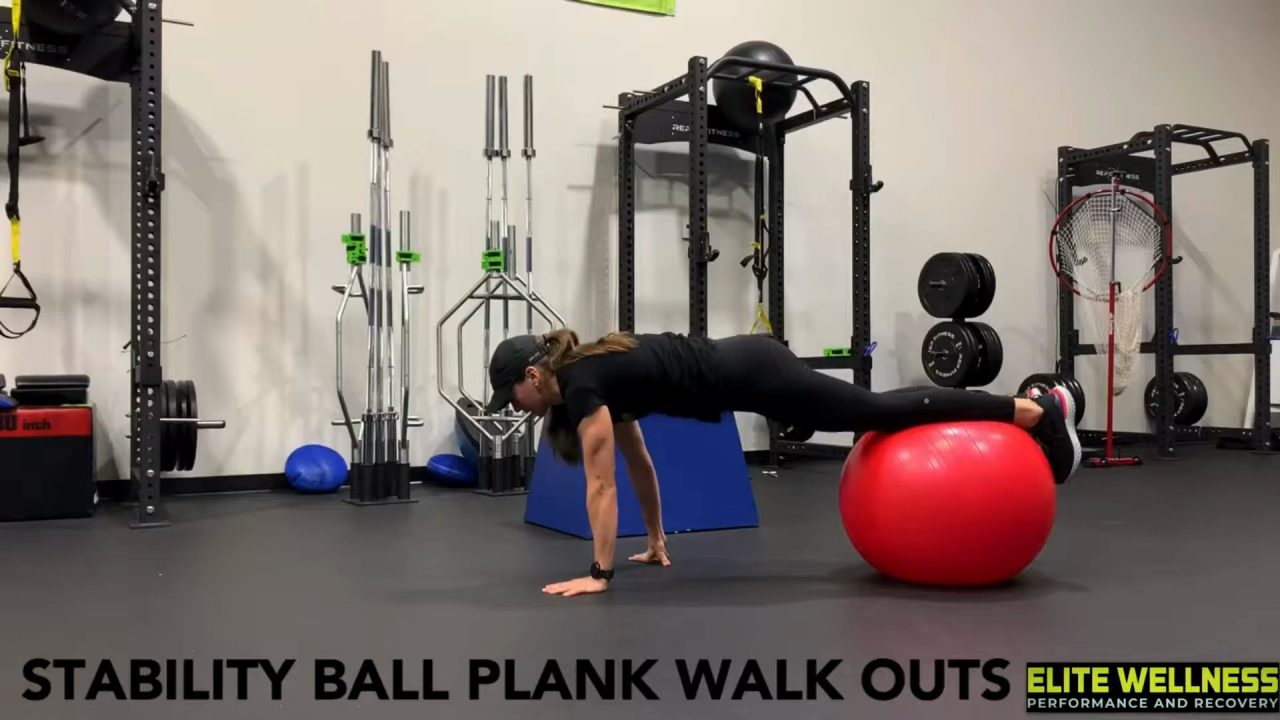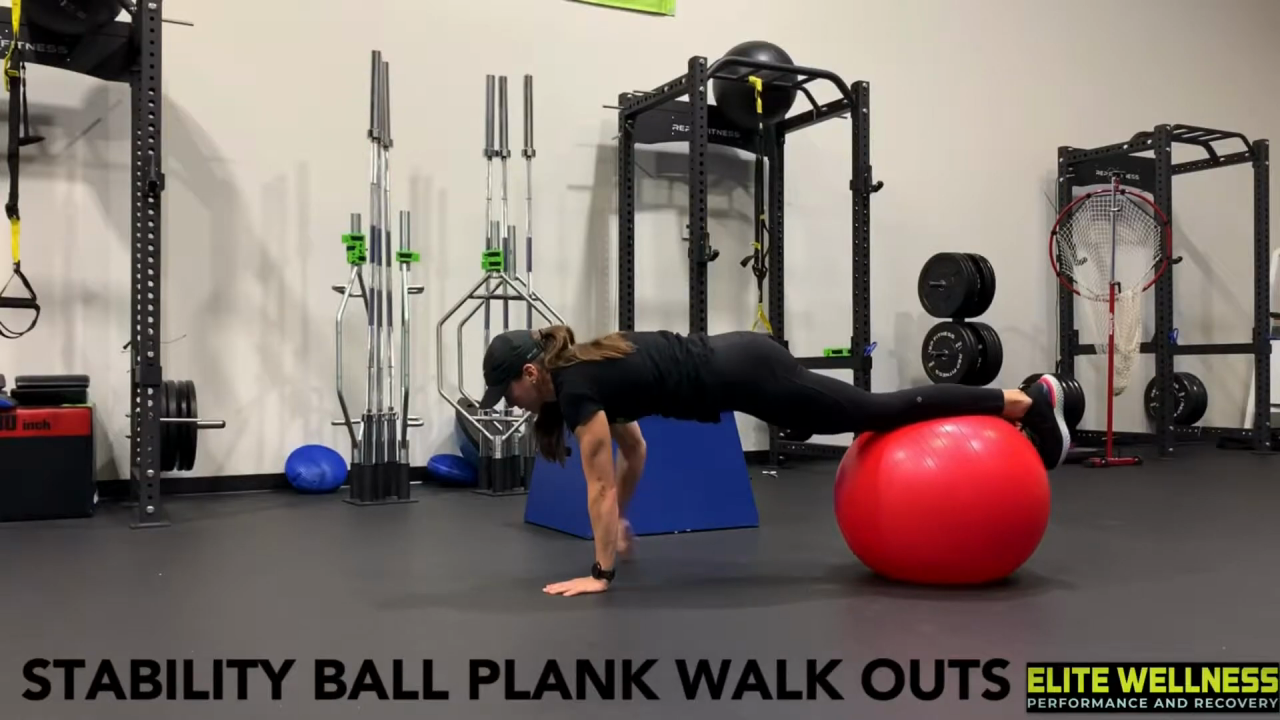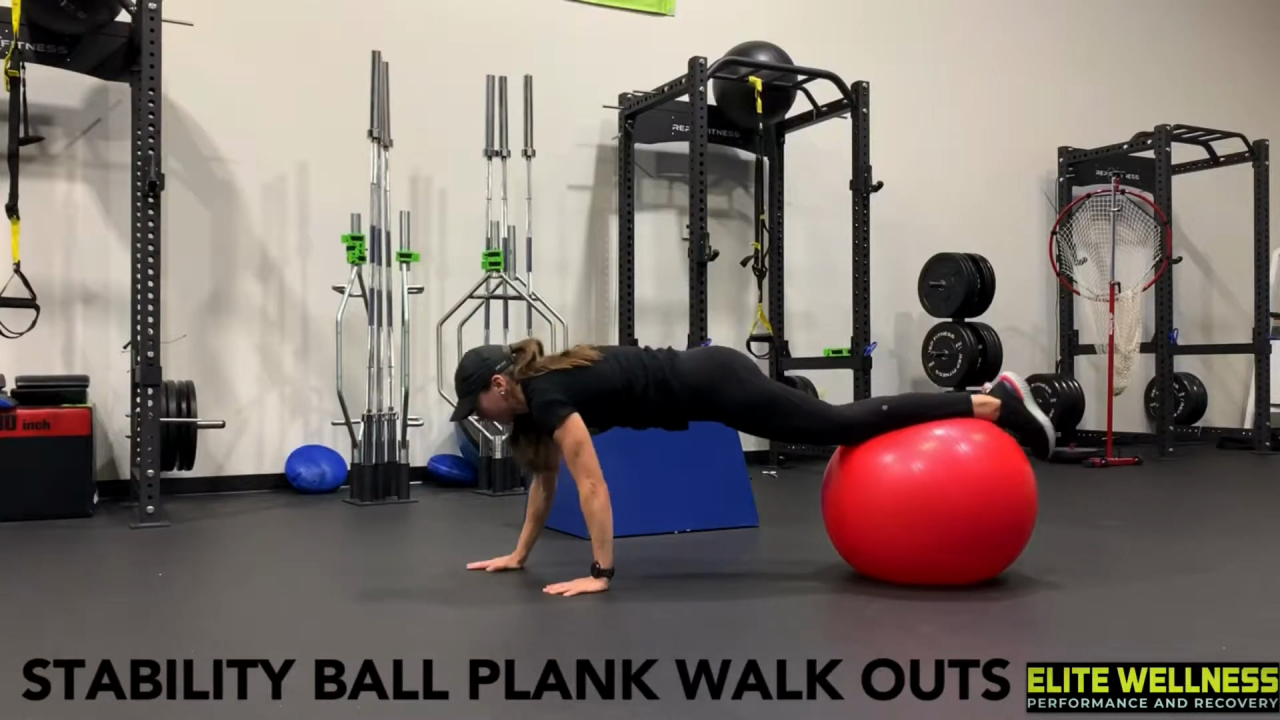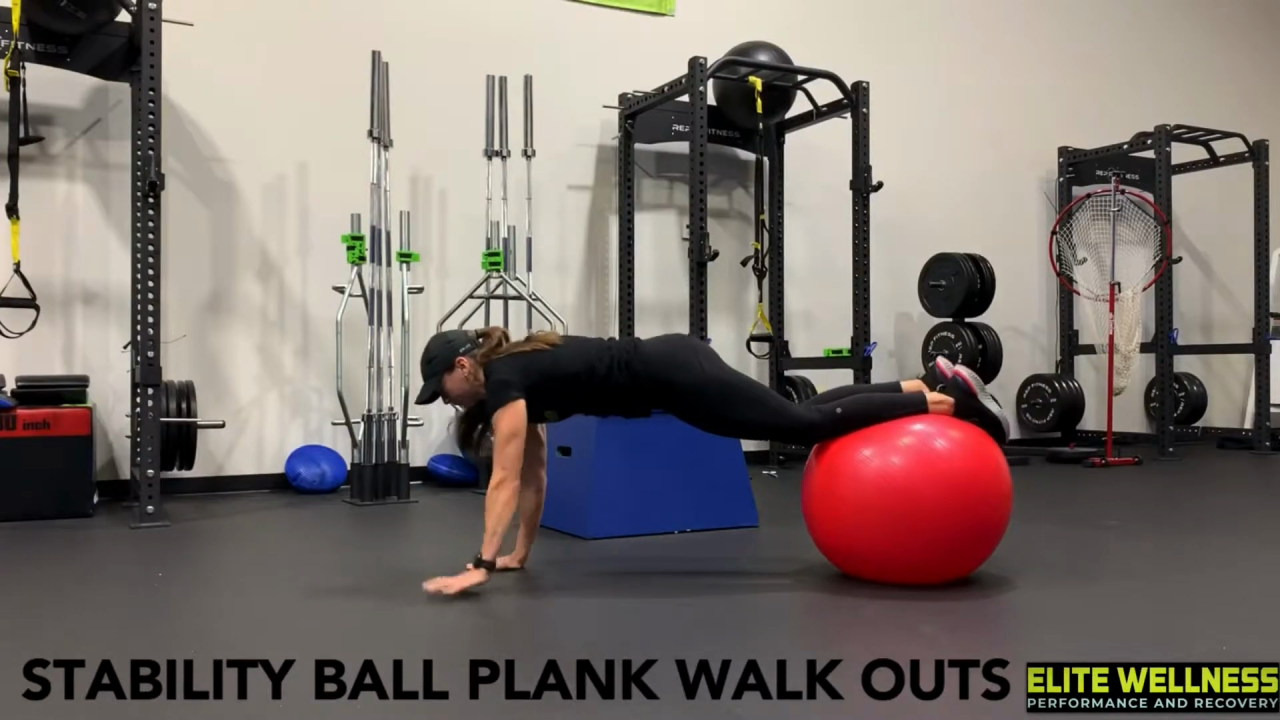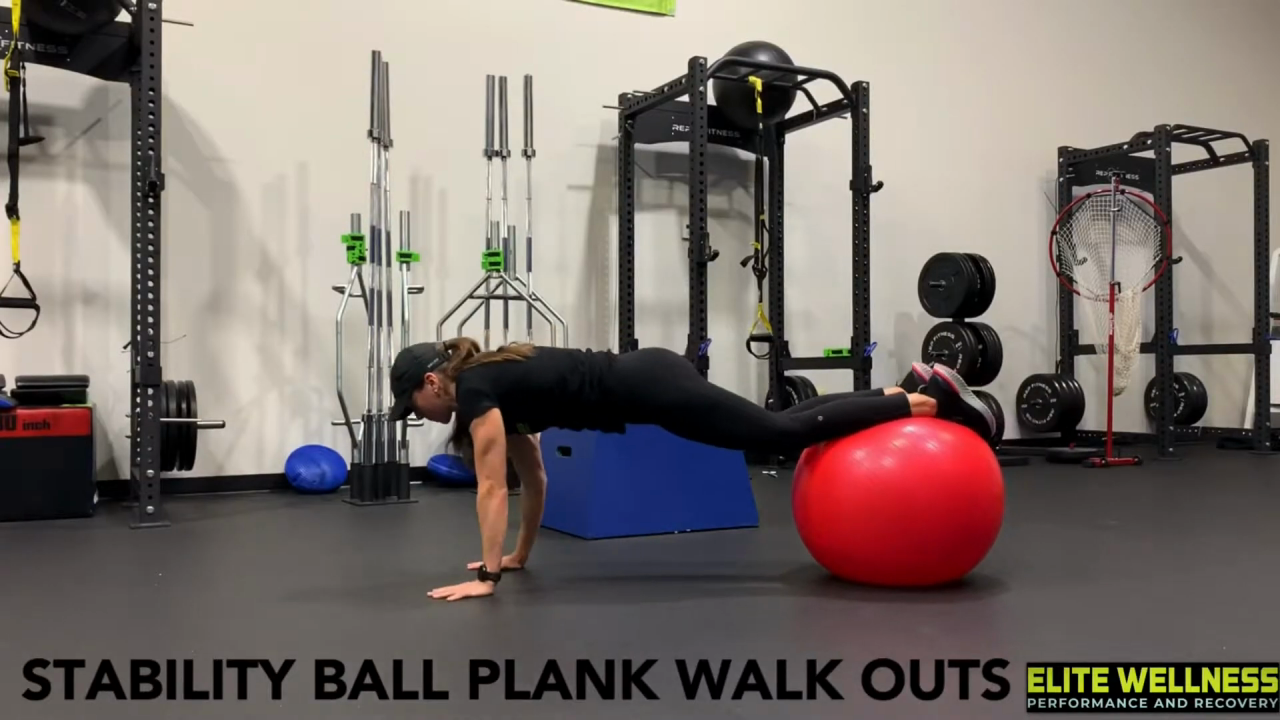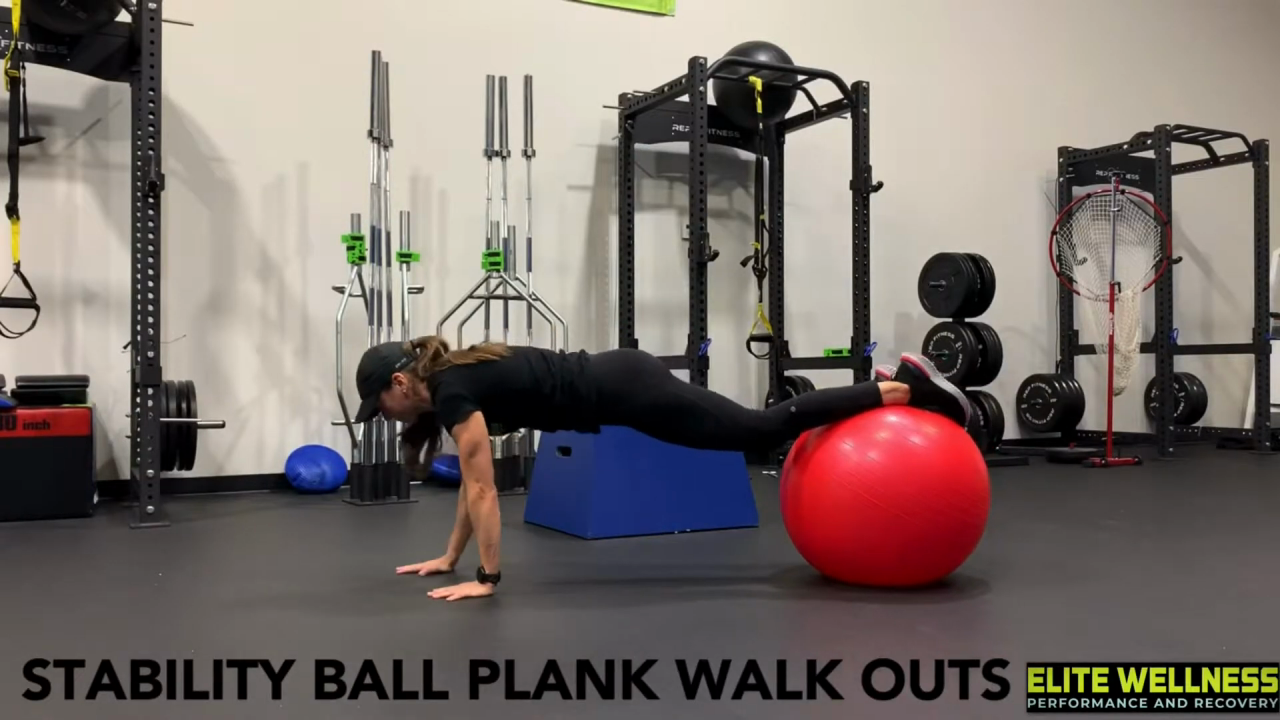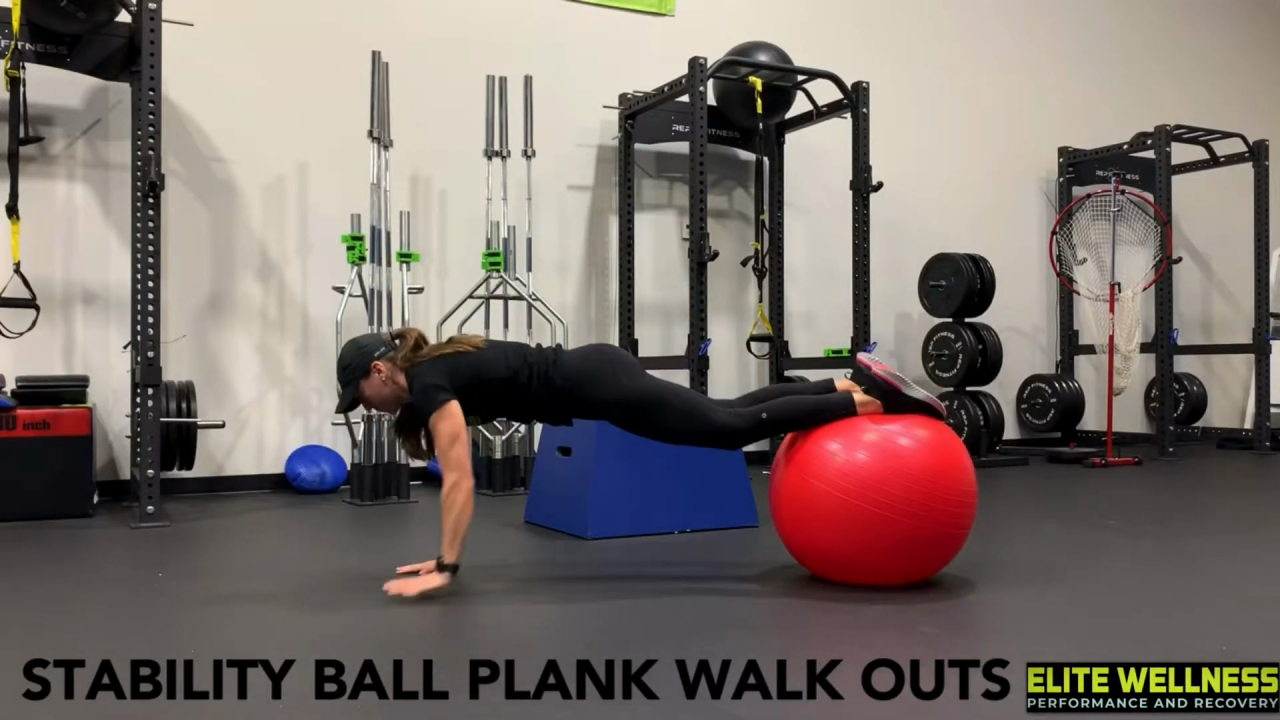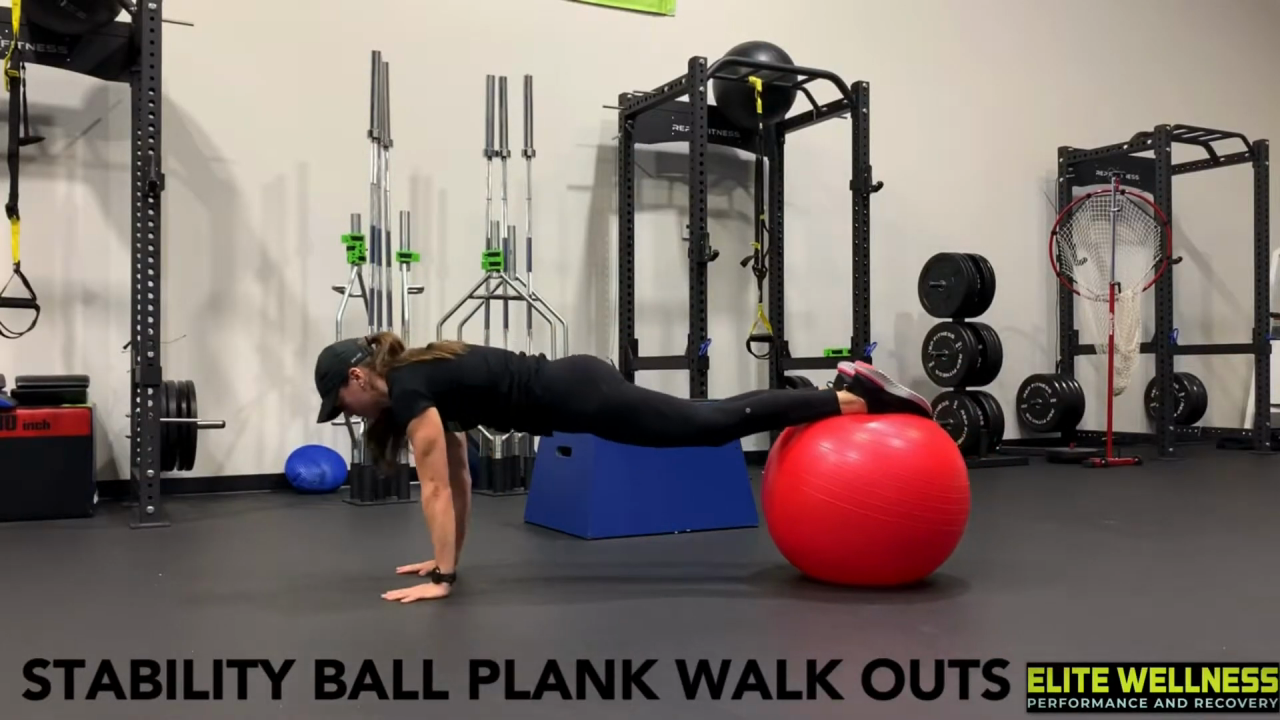
dt=0.4s
person 1, frame 1
left shoulder: (580, 384)
right shoulder: (596, 376)
left elbow: (601, 485)
right elbow: (639, 463)
left wrist: (599, 572)
right wrist: (657, 539)
left hip: (749, 376)
right hip: (743, 364)
left knee: (884, 412)
right knee: (880, 412)
left ankle: (1038, 413)
right ankle: (1025, 407)
person 1, frame 2
left shoulder: (575, 389)
right shoulder: (582, 372)
left elbow: (600, 487)
right elbow: (635, 450)
left wrist: (600, 573)
right wrist: (620, 523)
left hip: (744, 377)
right hip: (737, 357)
left knee: (880, 411)
right knee: (876, 411)
left ankle: (1028, 401)
right ankle: (1016, 402)
person 1, frame 3
left shoulder: (546, 396)
right shoulder: (543, 389)
left elbow: (592, 487)
right elbow: (543, 479)
left wrist: (600, 573)
right wrist: (518, 555)
left hip: (710, 384)
right hip: (706, 374)
left knee: (850, 425)
right knee: (844, 422)
left ankle: (999, 403)
right ankle: (979, 398)
person 1, frame 4
left shoulder: (503, 379)
right shoulder: (516, 377)
left elbow: (508, 478)
right elbow: (531, 477)
left wrist: (482, 565)
right wrist: (521, 552)
left hip: (672, 373)
right hip: (669, 374)
left knee: (809, 424)
right knee: (802, 415)
left ankle: (951, 402)
right ankle: (922, 386)
person 1, frame 5
left shoulder: (474, 388)
right shoulder: (497, 385)
left elbow: (491, 489)
right elbow: (534, 477)
left wrist: (486, 575)
right wrist: (521, 554)
left hip: (648, 387)
right hip: (649, 378)
left knee: (789, 433)
right knee: (783, 425)
left ankle: (933, 400)
right ankle: (904, 389)
person 1, frame 6
left shoulder: (451, 393)
right shoulder: (462, 380)
left elbow: (480, 489)
right elbow: (478, 487)
left wrist: (487, 577)
right wrist: (448, 557)
left hip: (622, 391)
right hip: (619, 377)
left knee: (764, 429)
right knee: (760, 427)
left ankle: (906, 387)
right ankle: (884, 387)
person 1, frame 7
left shoulder: (429, 382)
right shoulder: (440, 374)
left elbow: (458, 479)
right elbow: (459, 473)
left wrist: (445, 571)
right wrist: (444, 555)
left hip: (597, 383)
right hip: (596, 375)
left knee: (733, 428)
right knee: (732, 415)
left ankle: (875, 400)
right ankle: (851, 383)
person 1, frame 8
left shoulder: (407, 389)
right shoulder: (425, 380)
left elbow: (436, 488)
right elbow: (459, 477)
left wrist: (442, 578)
right wrist: (447, 558)
left hip: (578, 398)
right hip: (577, 385)
left knee: (717, 425)
right knee: (716, 420)
left ankle: (859, 399)
right ankle: (840, 388)
